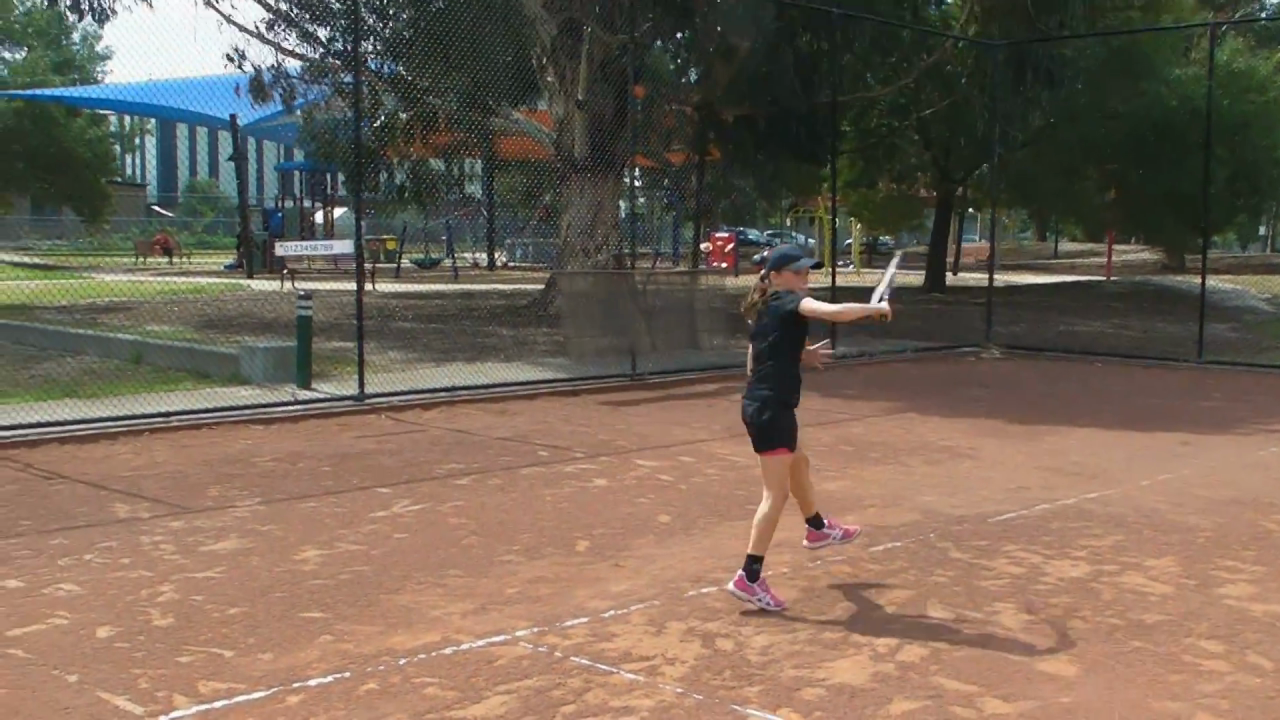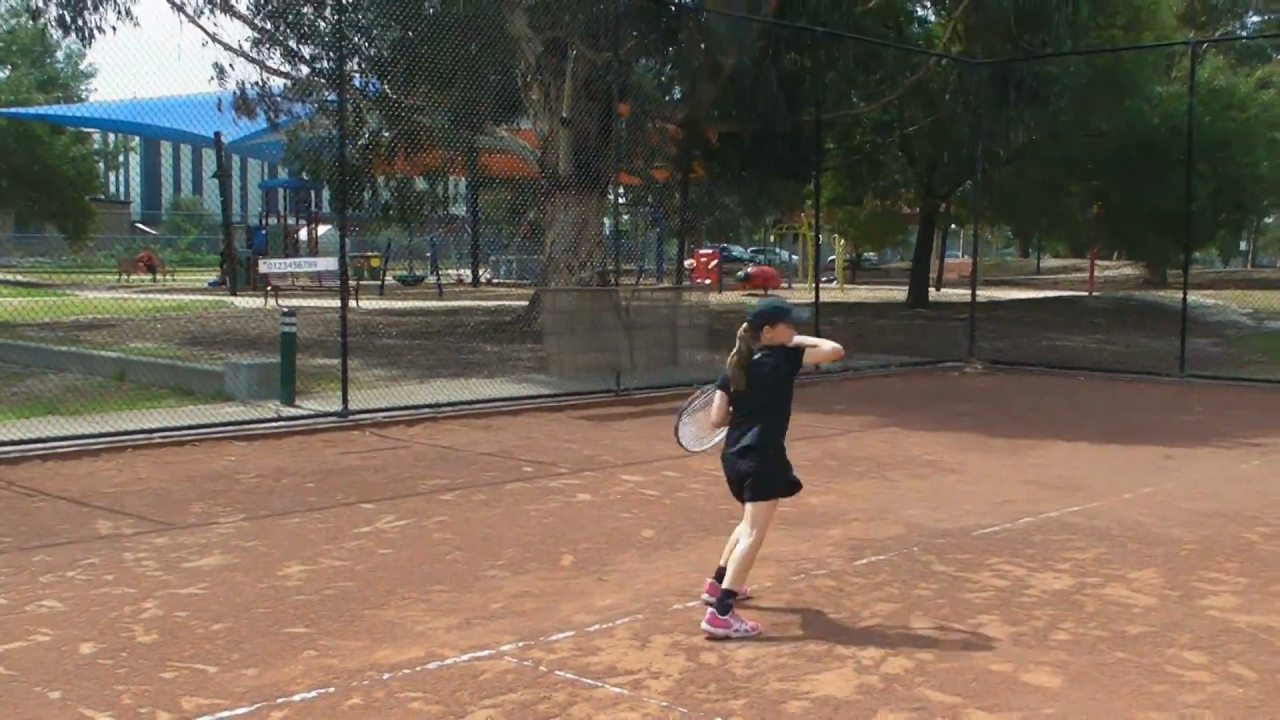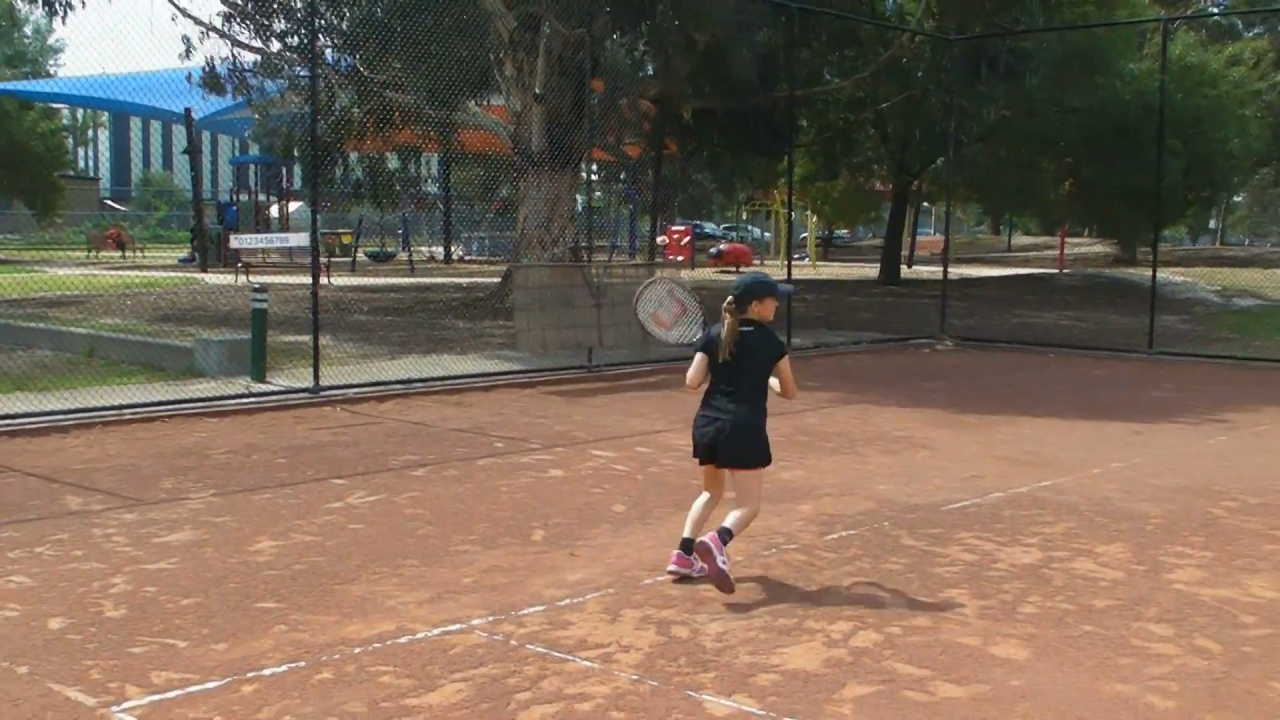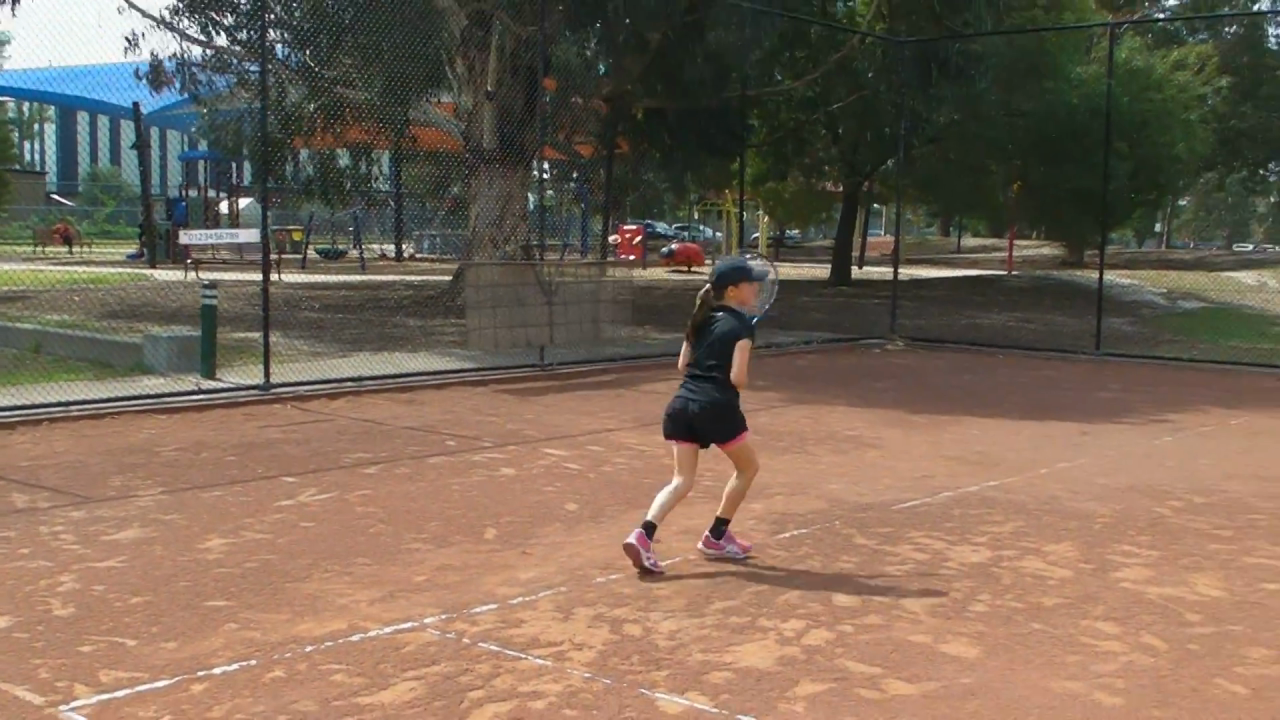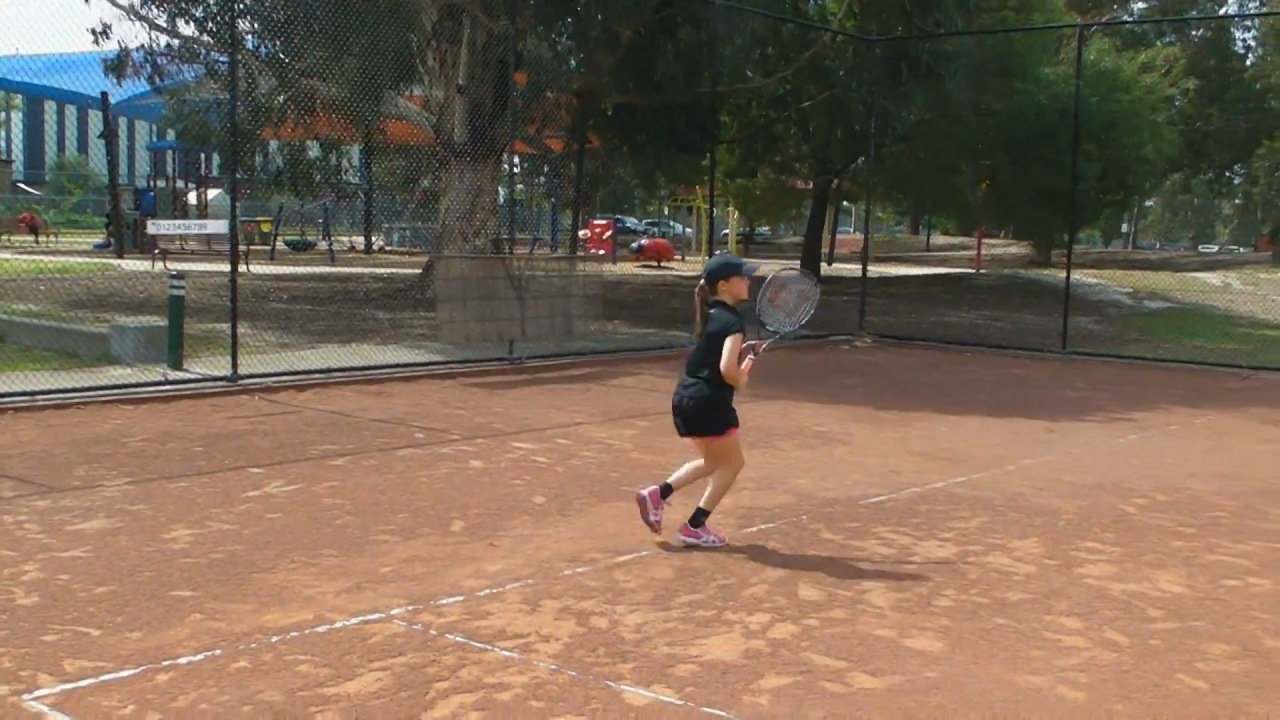
dt=0.2s
person 1, frame 1
left shoulder: (765, 313)
right shoulder: (788, 304)
right elbow: (835, 312)
left wrist: (801, 356)
right wrist: (876, 309)
left hip: (765, 405)
right hip: (769, 409)
left knee: (799, 463)
right knee: (777, 494)
left ankle: (817, 528)
right ankle: (749, 578)
person 1, frame 2
left shoulder: (734, 367)
right shoulder: (786, 356)
left elbow: (717, 419)
right elbow: (835, 351)
right wrist: (801, 341)
left hip: (734, 456)
right hip: (762, 457)
left knee: (752, 521)
right knee: (752, 537)
left ankle: (719, 583)
right ankle: (721, 613)
person 1, frame 3
left shoulder: (712, 335)
right shoulder: (771, 341)
left elbow: (692, 381)
right elbow: (790, 392)
left hip: (707, 422)
right hip: (744, 425)
left knee: (711, 491)
right knee: (748, 505)
left ankle: (683, 556)
right ankle: (716, 542)
person 1, frame 4
left shoulder: (697, 320)
right shoulder: (741, 326)
right elbow: (738, 378)
left hip: (683, 404)
right hip: (717, 407)
left knee: (683, 480)
right knee: (748, 468)
left ankle: (643, 536)
right ankle: (716, 537)
person 1, frame 5
left shoulder: (708, 313)
right shoulder: (733, 321)
right elbow: (728, 369)
left wrist: (742, 350)
right wrist: (739, 383)
left hip: (686, 396)
right hip: (710, 401)
left knee: (711, 462)
right knee: (732, 464)
left ankle: (657, 494)
right ankle: (695, 527)
